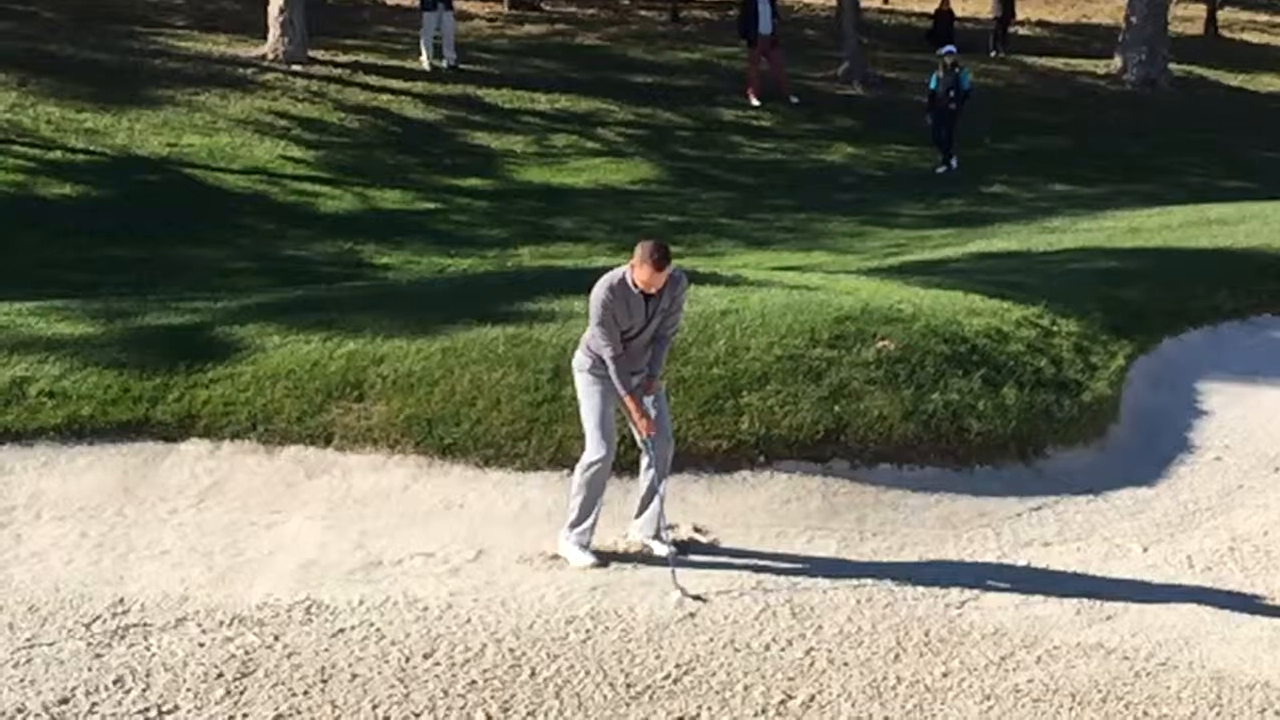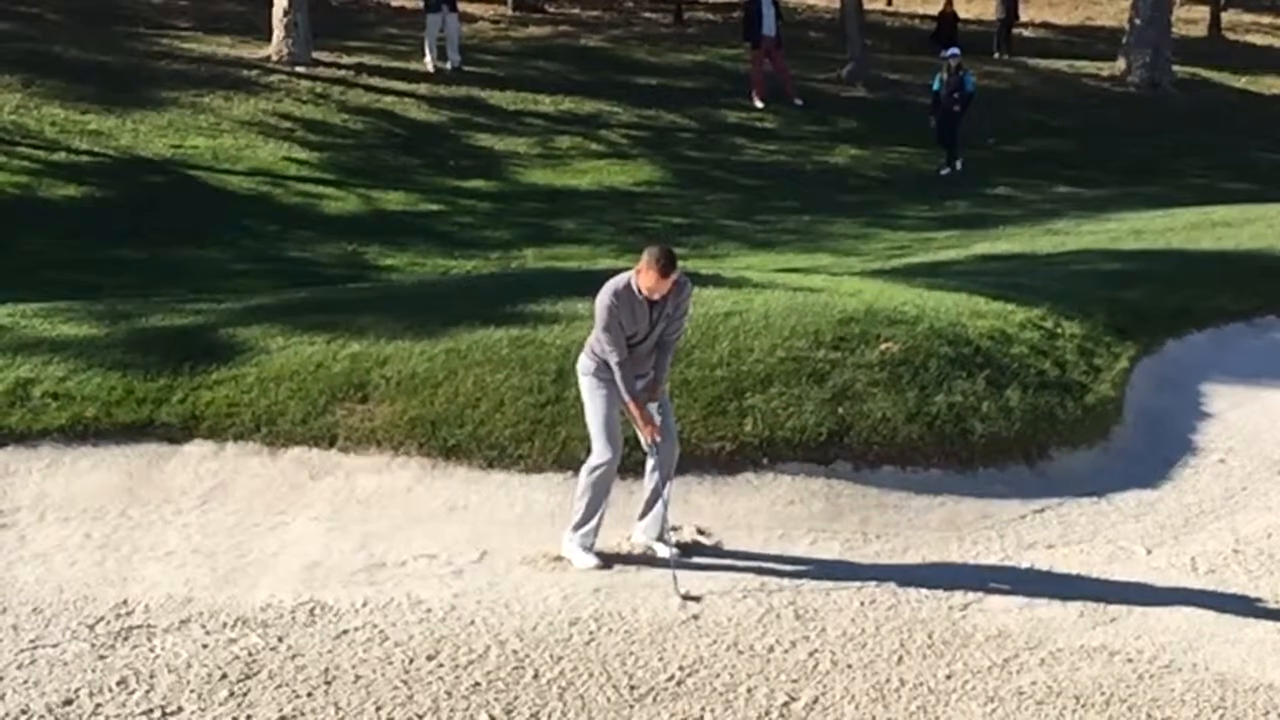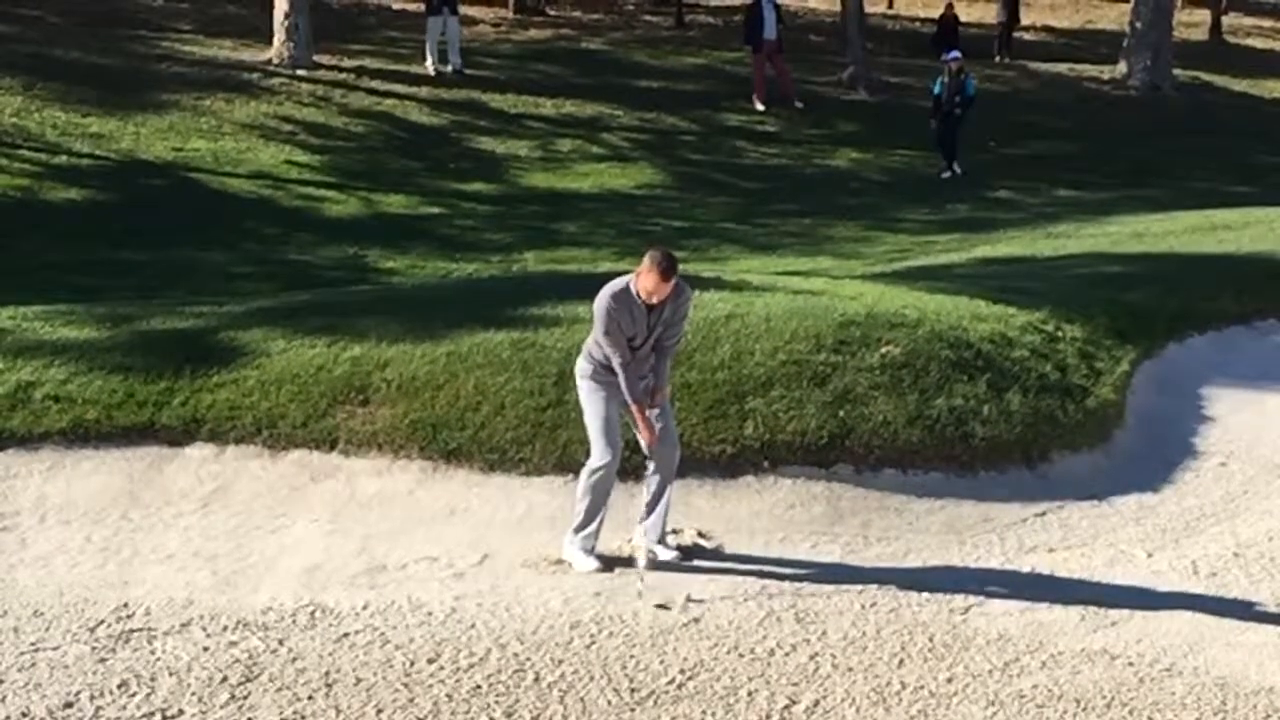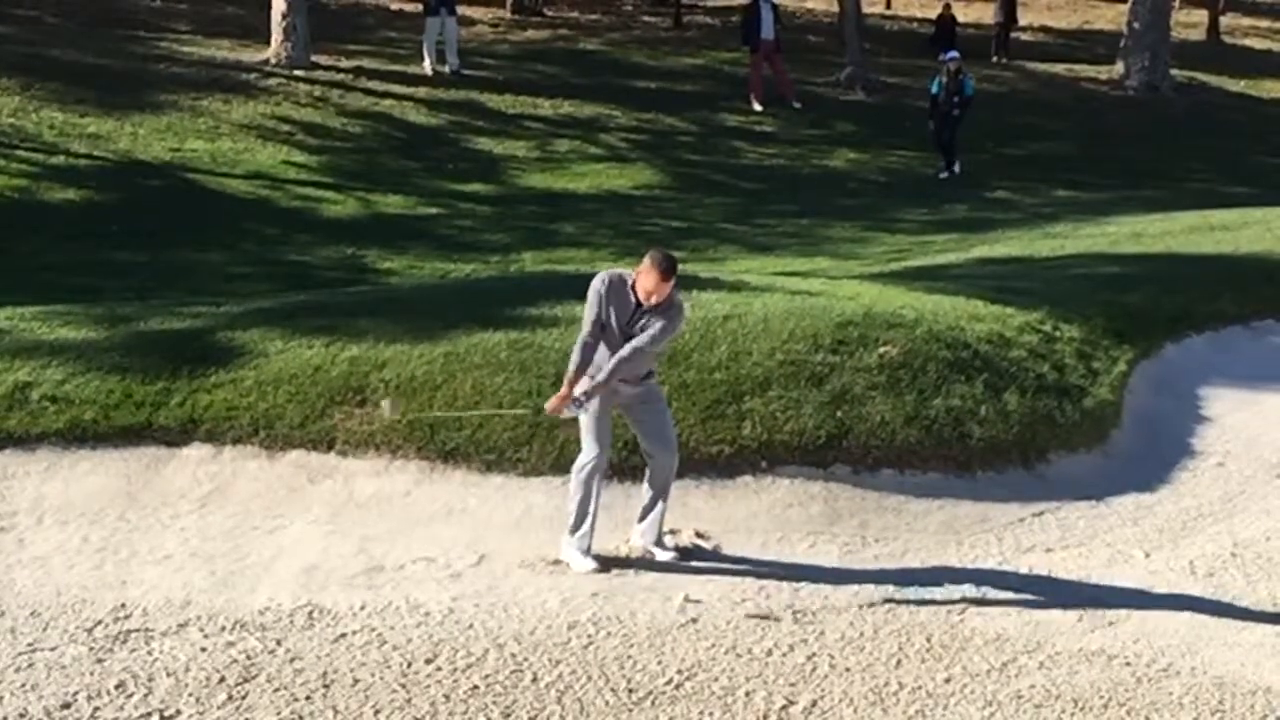
dt=1s
person 1, frame 1
left shoulder: (677, 283)
right shoulder: (606, 293)
left elbow: (665, 334)
right elbow: (612, 355)
left wrist: (652, 379)
right wrist: (634, 409)
left hip: (641, 368)
right hip: (597, 369)
left knee: (662, 444)
right knee: (600, 450)
left ankle: (646, 528)
right ankle: (573, 538)
person 1, frame 2
left shoulder: (682, 289)
right shoulder: (611, 298)
left elbow: (668, 340)
right elbow: (617, 360)
left wrist: (656, 387)
right wrist: (638, 414)
left hip: (645, 371)
right hip: (602, 372)
left knee: (667, 446)
right knee: (607, 453)
left ankle: (649, 530)
right ankle: (577, 539)
person 1, frame 3
left shoulder: (681, 295)
right shoulder: (609, 301)
left elbow: (666, 349)
right elbow: (620, 363)
left wrist: (657, 398)
right wrist: (639, 418)
left hip: (643, 376)
right hip: (600, 376)
left knee: (667, 449)
right knee: (606, 456)
left ankle: (650, 534)
right ankle: (578, 543)
person 1, frame 4
left shoulder: (673, 312)
right shoulder: (607, 284)
left elbow: (633, 353)
right elbow: (589, 339)
left wrist: (592, 393)
right wrist: (567, 388)
left hip: (639, 383)
right hip: (593, 375)
left knee: (665, 455)
right knee: (595, 454)
left ankle: (647, 534)
right ankle: (574, 544)
